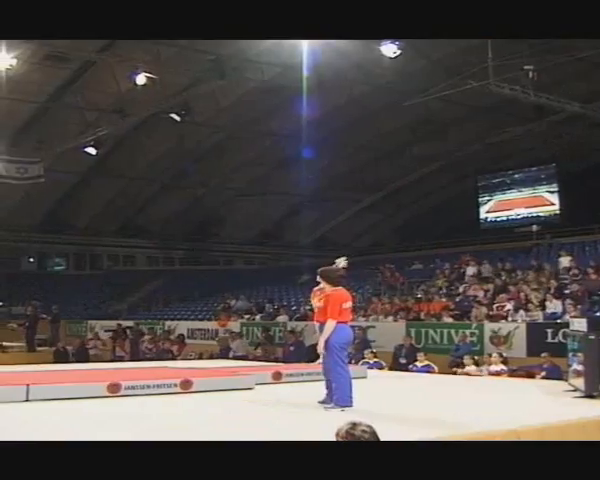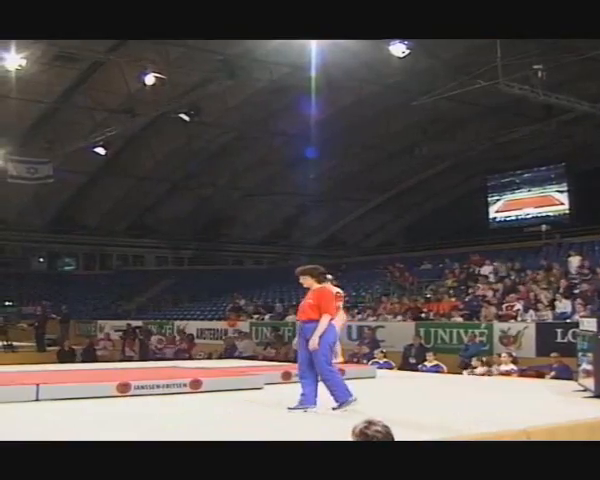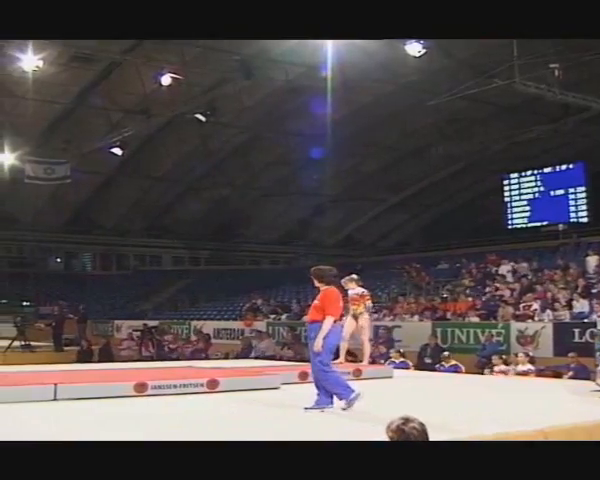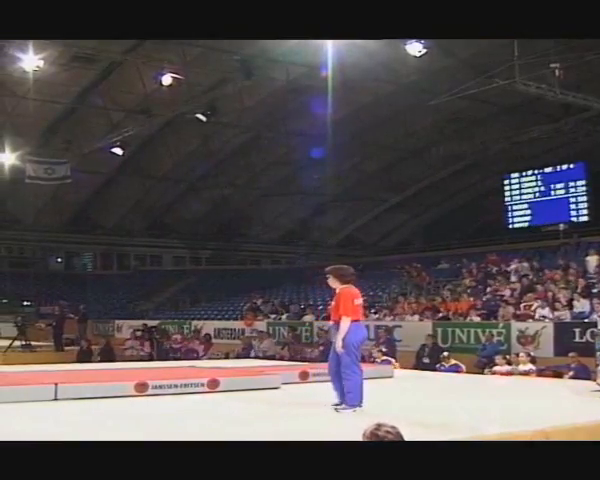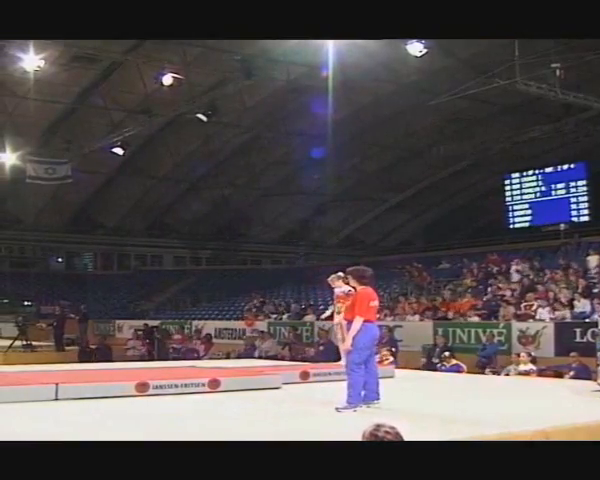
dt=1s
person 1, frame 1
left shoulder: (334, 295)
right shoulder: (343, 293)
left elbow: (332, 320)
left wrist: (322, 340)
left hip: (335, 334)
right hip: (342, 331)
left knee: (337, 368)
right knee: (331, 367)
left ankle: (342, 401)
right ankle: (332, 397)
person 1, frame 2
left shoulder: (325, 292)
right shoulder: (310, 293)
left elbow: (326, 316)
left wrist: (316, 336)
right wrist: (299, 336)
left hip: (321, 332)
right hip: (306, 333)
left knee: (324, 367)
right knee: (305, 369)
left ankle: (345, 397)
right ankle: (308, 401)
person 1, frame 3
left shoulder: (330, 293)
right shoulder: (325, 293)
left elbow: (330, 318)
left wrist: (320, 338)
left hip: (325, 333)
right hip: (317, 332)
left knee: (322, 368)
right knee: (318, 369)
left ankle: (348, 394)
right ankle: (324, 401)
person 1, frame 4
left shoulder: (345, 292)
right shoulder: (351, 291)
left elbow: (346, 318)
left wrist: (339, 338)
left hip: (349, 332)
right hip: (351, 331)
left knee: (349, 368)
right knee: (335, 366)
left ankle: (353, 402)
right ankle: (345, 398)
person 1, frame 5
left shoulder: (362, 294)
right shoulder: (370, 292)
left elbow: (359, 318)
left wrist: (349, 337)
left hip: (362, 331)
right hip: (370, 330)
left knee: (354, 366)
right knee: (369, 365)
left ankle: (353, 401)
right ankle: (371, 397)
